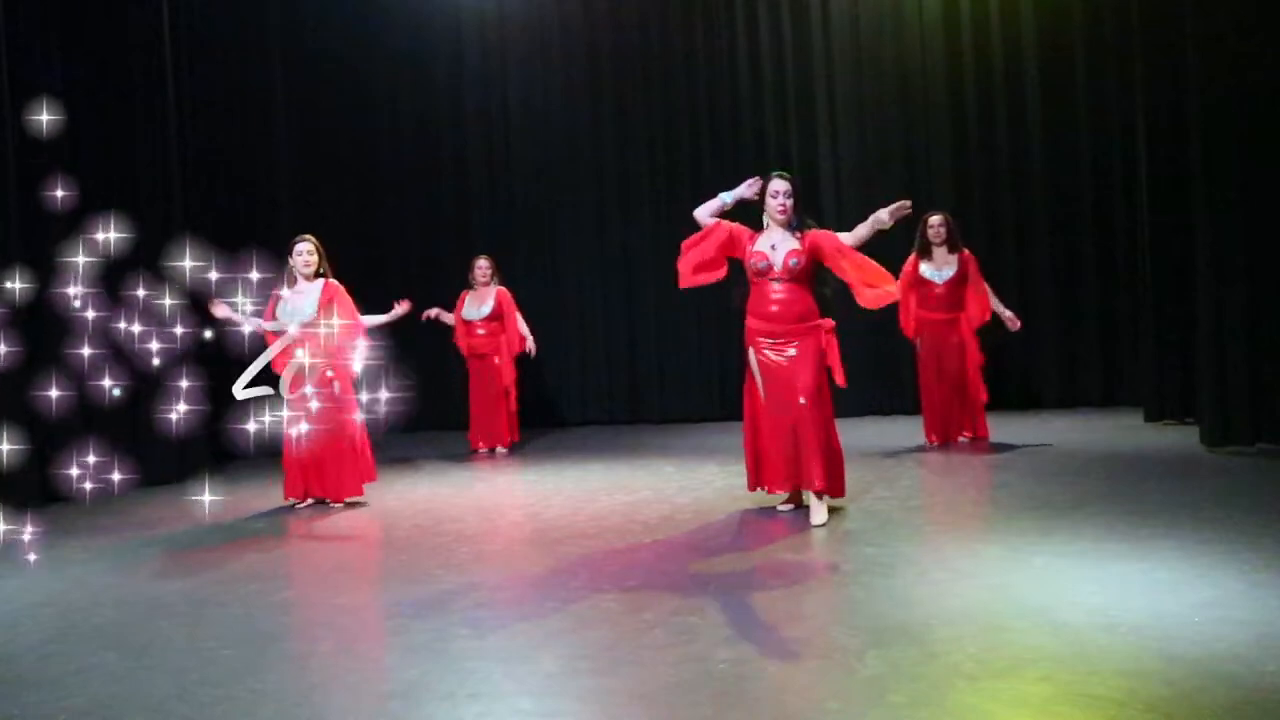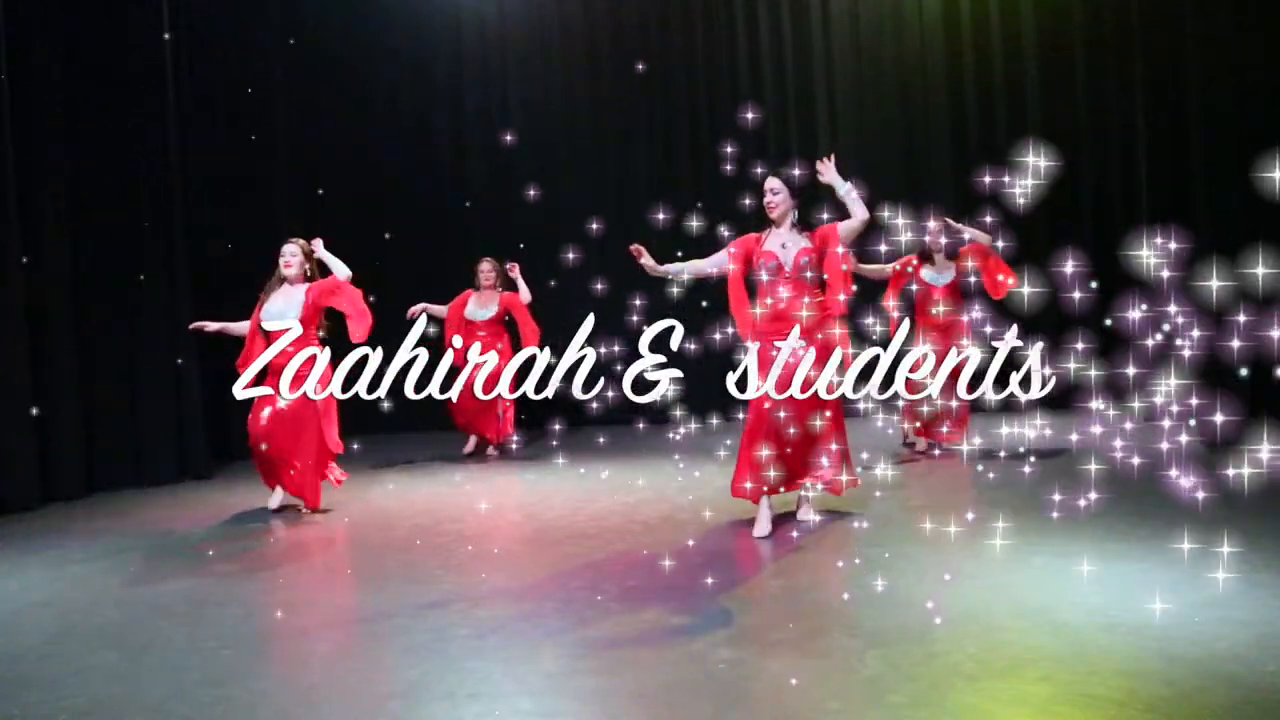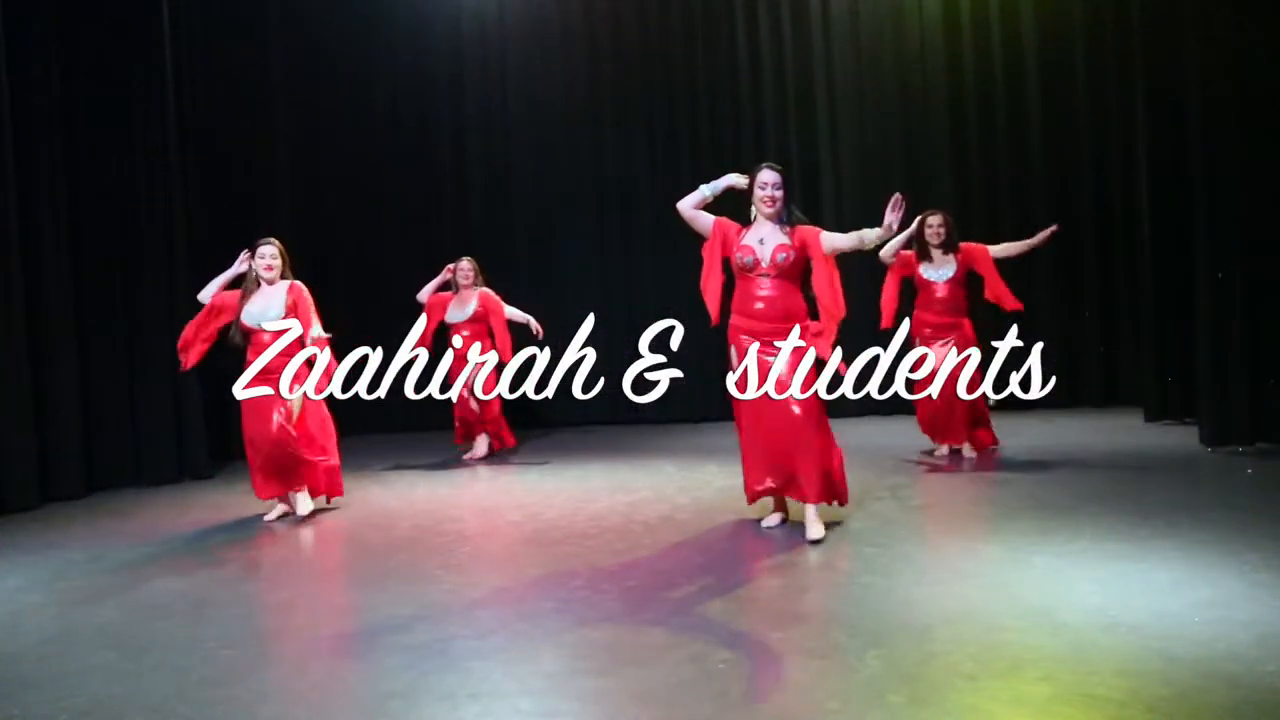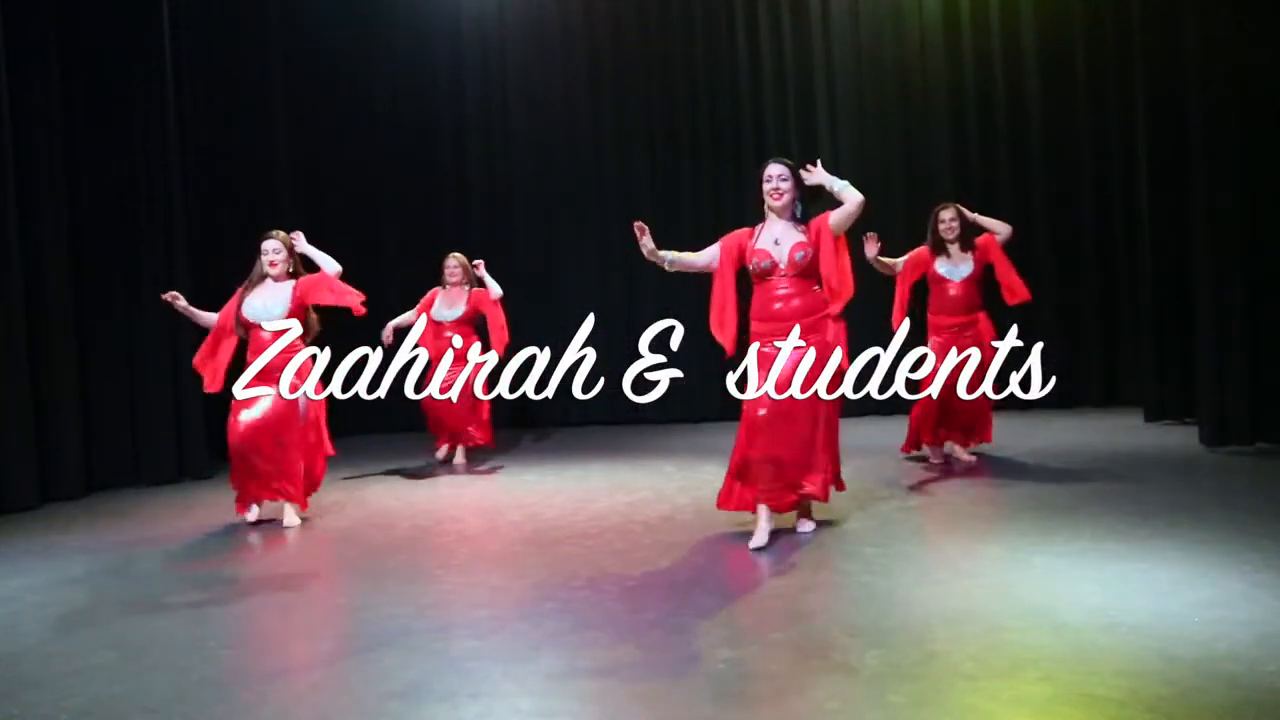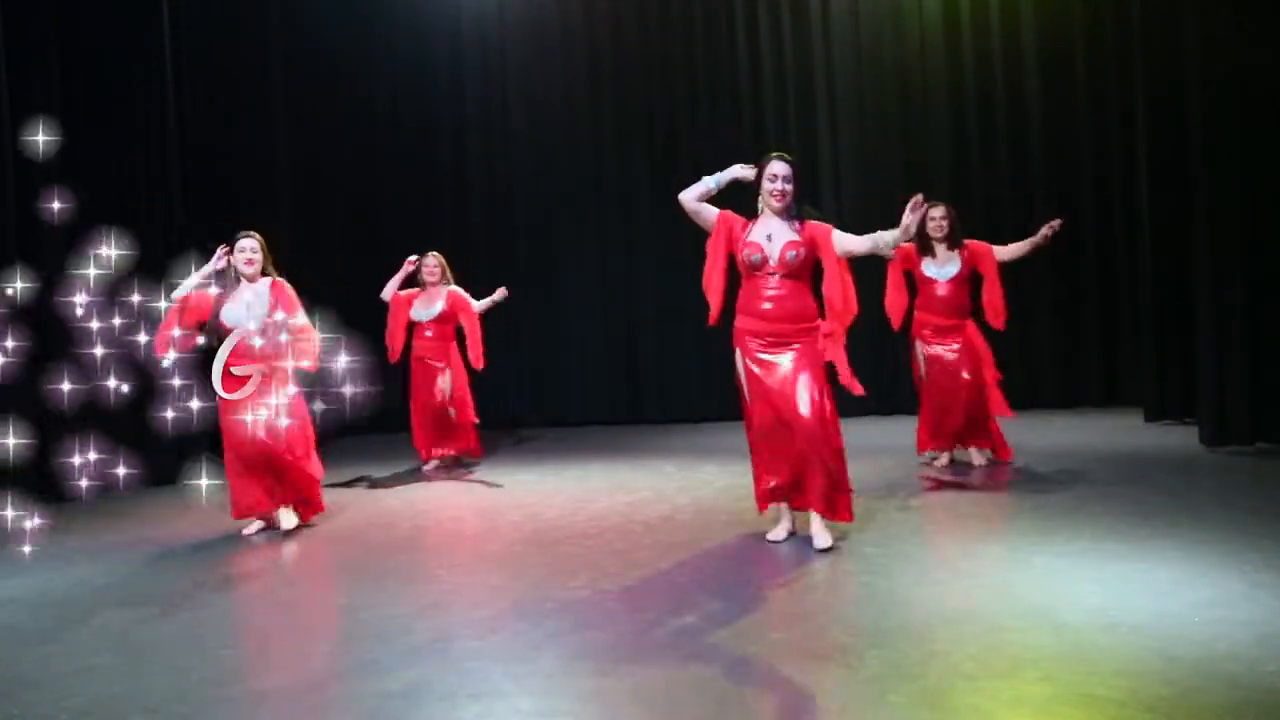
dt=1s
person 1, frame 1
left shoulder: (809, 239)
right shoulder: (744, 239)
left elbow: (851, 240)
right elbow: (700, 215)
left wrist: (878, 220)
right wrist: (737, 195)
left hip: (804, 336)
right hip: (762, 338)
left knee: (807, 410)
right knee: (770, 413)
left ankle: (819, 494)
right ankle: (791, 488)
person 1, frame 2
left shoulder: (819, 238)
right shoulder: (753, 244)
left elbow: (862, 217)
right elbow: (708, 265)
left wrist: (836, 182)
right wrist: (660, 268)
left hip: (813, 337)
right hip: (770, 339)
left knee: (813, 417)
right knee: (768, 415)
left ankle: (806, 495)
right ankle: (763, 504)
person 1, frame 3
left shoulder: (800, 236)
right shoulder: (731, 233)
left elbow: (847, 240)
right elbow: (684, 208)
left wrist: (881, 232)
right wrist: (724, 183)
left hip: (792, 338)
right hip: (747, 338)
left knee: (800, 417)
right knee: (758, 421)
left ankle: (812, 508)
right ankle: (778, 500)
person 1, frame 4
left shoulder: (816, 229)
right shoulder: (745, 239)
left elbow: (856, 202)
right elbow: (698, 260)
left wrist: (825, 180)
right wrist: (656, 255)
left hip: (814, 336)
right hip: (768, 341)
left knee: (810, 421)
right knee: (761, 420)
left ankle: (805, 506)
right ankle: (762, 513)
person 1, frame 5
left shoulder: (810, 232)
right shoulder: (737, 228)
left elbow: (860, 244)
right elbow: (687, 200)
left wrist: (900, 235)
right wrist: (730, 175)
left hip: (801, 341)
right hip: (753, 341)
left knee: (810, 423)
right knee: (766, 428)
left ankle: (818, 515)
right ankle: (784, 514)
person 2, frame 1
left shoulder: (330, 288)
right shoulder: (282, 293)
left elbow: (354, 321)
right elbow: (270, 326)
left wrist: (387, 317)
right wrist: (233, 317)
left hip: (328, 370)
right hip: (296, 373)
left knee: (334, 429)
right knee: (300, 431)
left ankle: (338, 491)
right ankle: (310, 489)
person 2, frame 2
left shoulder: (316, 291)
right shoulder: (270, 294)
left elbow: (345, 276)
right elbow: (253, 327)
left wrist: (322, 254)
right wrist: (219, 326)
left hip: (310, 373)
right hip: (278, 375)
left knee: (309, 434)
right knee: (263, 431)
left ankle: (310, 495)
right ankle: (280, 482)
person 2, frame 3
left shoulder: (294, 289)
right shoulder: (243, 296)
left elbow: (313, 326)
right elbow: (204, 298)
left wrist: (318, 342)
right wrist: (233, 272)
left hip: (291, 373)
right hip: (256, 378)
left knee: (279, 432)
right knee: (258, 439)
left ankle: (300, 489)
right ankle: (283, 498)
person 2, frame 4
left shoulder: (301, 287)
right shoulder: (248, 291)
left elbow: (334, 271)
right elbow: (220, 322)
left wrist: (305, 248)
right wrist: (188, 309)
left hip: (293, 377)
right hip: (256, 379)
left knee: (290, 443)
right knee: (242, 436)
left ankle: (291, 505)
right ankle: (254, 495)
person 2, frame 5
left shoulder: (277, 287)
right shoulder: (220, 295)
left elbow: (300, 324)
right elbow: (179, 300)
left wrist: (289, 326)
right wrist: (209, 269)
left hip: (271, 378)
right hip: (233, 383)
left knee: (274, 442)
right knee: (240, 450)
left ankle: (286, 504)
right ankle: (263, 512)
person 3, frame 1
left shoulder: (963, 257)
right shoulder: (917, 259)
left elbow: (980, 288)
right elbow: (901, 286)
left wrist: (1003, 311)
left hip: (957, 325)
right hip: (927, 327)
left knee: (961, 377)
right knee: (933, 380)
left ankle: (966, 429)
right ankle: (938, 434)
person 3, frame 2
left shoulder: (960, 257)
right shoulder: (915, 263)
left elbow: (987, 242)
right elbow: (885, 271)
left wrist: (957, 226)
right wrist: (856, 268)
left hip: (955, 330)
right hip: (927, 330)
left knee: (953, 382)
right knee: (924, 380)
left ankle: (949, 435)
right ankle: (920, 434)
person 3, frame 3
left shoulder: (963, 253)
right shoulder: (912, 259)
left elbow: (998, 250)
right elbow: (885, 256)
left wrist: (1035, 241)
right wrist: (909, 232)
left hip: (956, 328)
right hip: (925, 328)
left knee: (962, 381)
right knee: (932, 383)
left ankle: (967, 438)
right ankle: (942, 439)
person 3, frame 4
left shoulder: (978, 248)
right shoulder: (928, 254)
left elbow: (1007, 231)
right elbow: (896, 266)
left wrist: (974, 218)
right wrist: (874, 259)
left hip: (973, 327)
right hip: (941, 328)
left knee: (970, 386)
right knee: (938, 383)
left ankle: (961, 442)
right ankle: (934, 441)
person 3, frame 5
left shoulder: (968, 250)
right shoulder: (915, 252)
left elbow: (1007, 252)
left wrist: (1039, 237)
left hip: (960, 330)
right hip: (926, 332)
left knee: (969, 385)
right knee: (934, 391)
left ankle: (975, 443)
right ankle: (943, 448)
person 4, frame 1
left shoulder: (500, 293)
right shoulder: (465, 296)
left elbow: (515, 316)
right elbow: (456, 320)
left wrist: (528, 337)
right wrist: (438, 312)
left hip: (497, 352)
right hip: (475, 354)
left knee: (500, 394)
right knee: (479, 397)
left ankle: (502, 441)
right ankle: (483, 441)
person 4, frame 2
left shoulder: (505, 297)
right shoulder: (469, 296)
left elbow: (526, 300)
right elbow: (446, 311)
left wrist: (517, 277)
right wrist: (423, 307)
left hip: (497, 353)
left knee: (494, 395)
right knee: (468, 396)
left ankle: (495, 441)
right ankle: (474, 433)
person 4, frame 3
left shoulder: (484, 295)
right shoulder: (448, 299)
left elbow: (505, 310)
right elbow: (422, 298)
left wrist: (529, 320)
right wrist: (441, 278)
left hip: (480, 354)
right hip: (458, 356)
left knee: (464, 393)
right knee: (464, 399)
left ankle: (483, 435)
right ankle: (474, 438)
person 4, frame 4
left shoulder: (475, 295)
right shoulder: (436, 294)
left elbow: (497, 295)
right elbow: (415, 314)
left wrist: (483, 274)
right wrist: (391, 325)
left hip: (466, 357)
right hip: (442, 358)
left knee: (463, 402)
right knee: (432, 399)
left ankle: (461, 448)
right ankle: (444, 440)
person 4, frame 5
left shoulder: (452, 292)
right shoulder: (414, 295)
left elbow: (475, 306)
right elbow: (387, 296)
left wrist: (493, 299)
right wrist: (404, 272)
left hip: (445, 357)
right hip: (420, 360)
left knee: (444, 401)
right knee: (424, 407)
left ankle: (458, 446)
right ankle: (436, 454)
